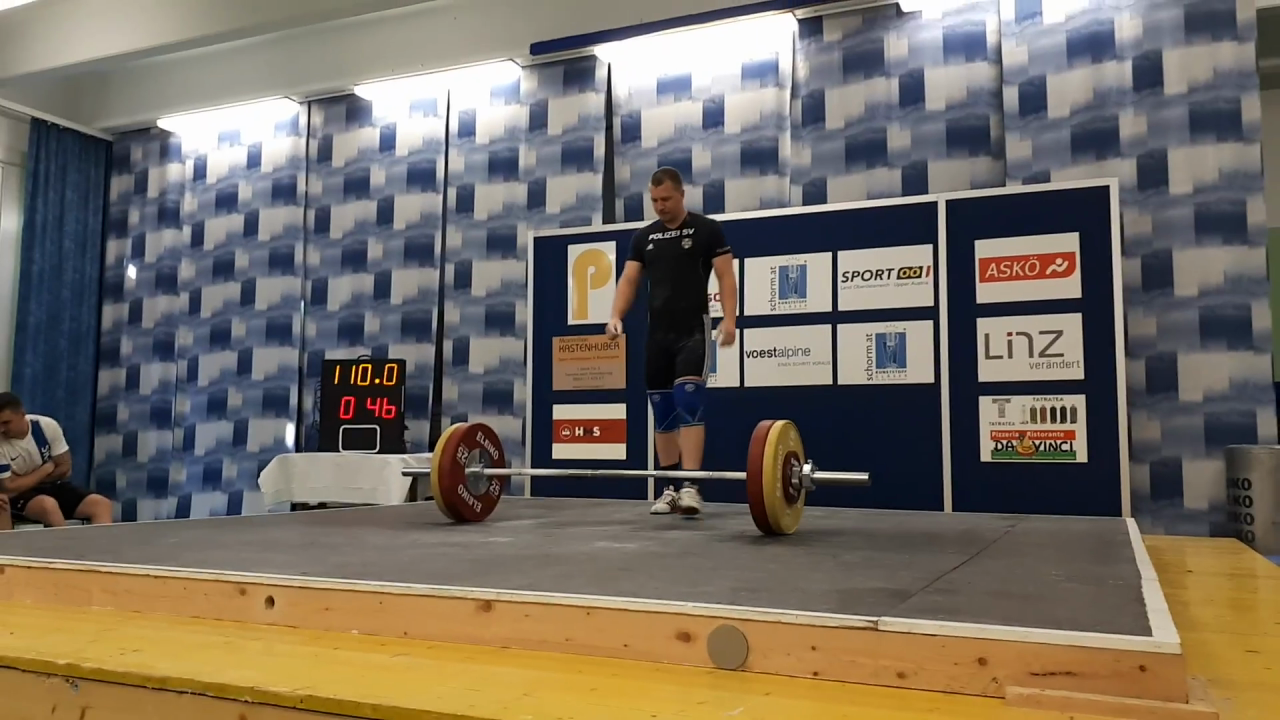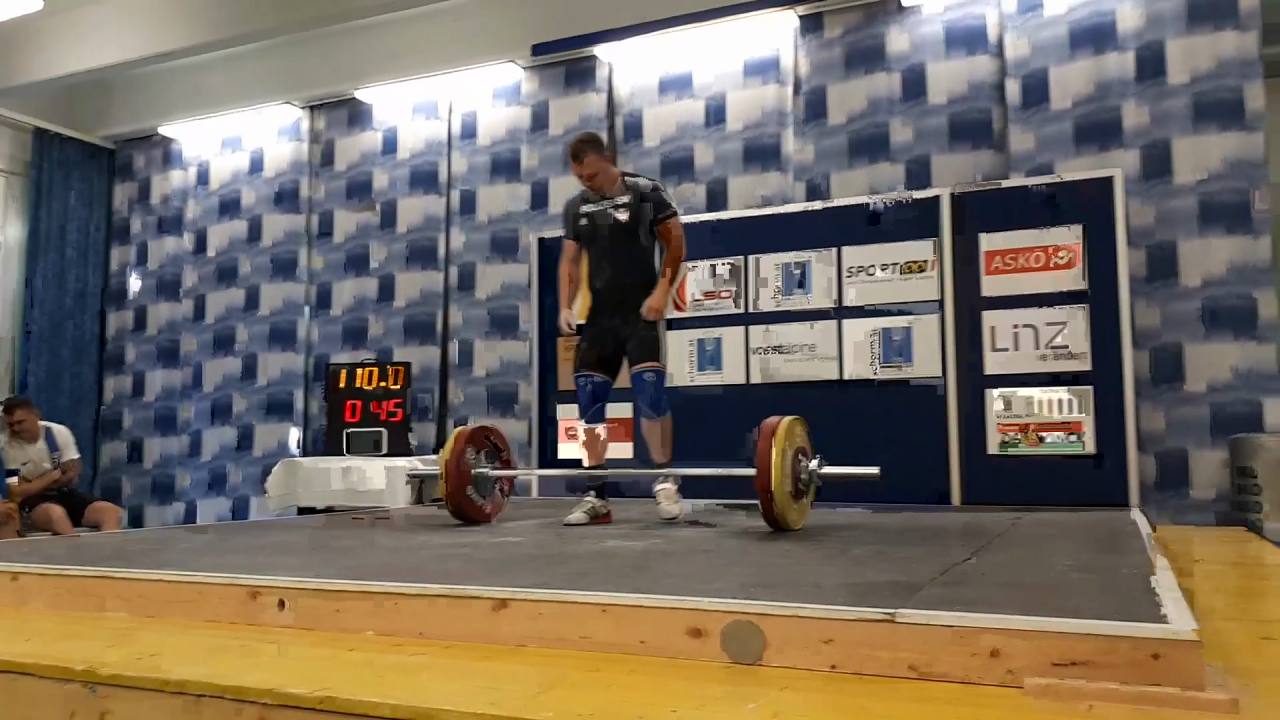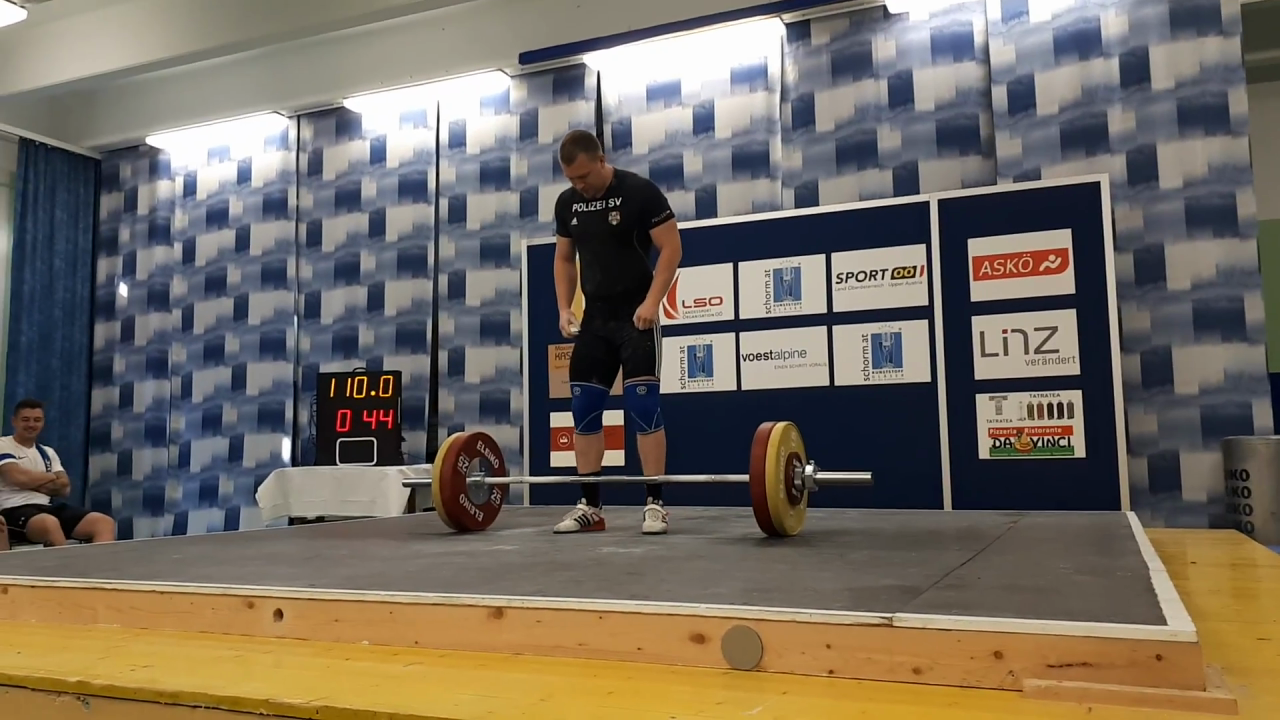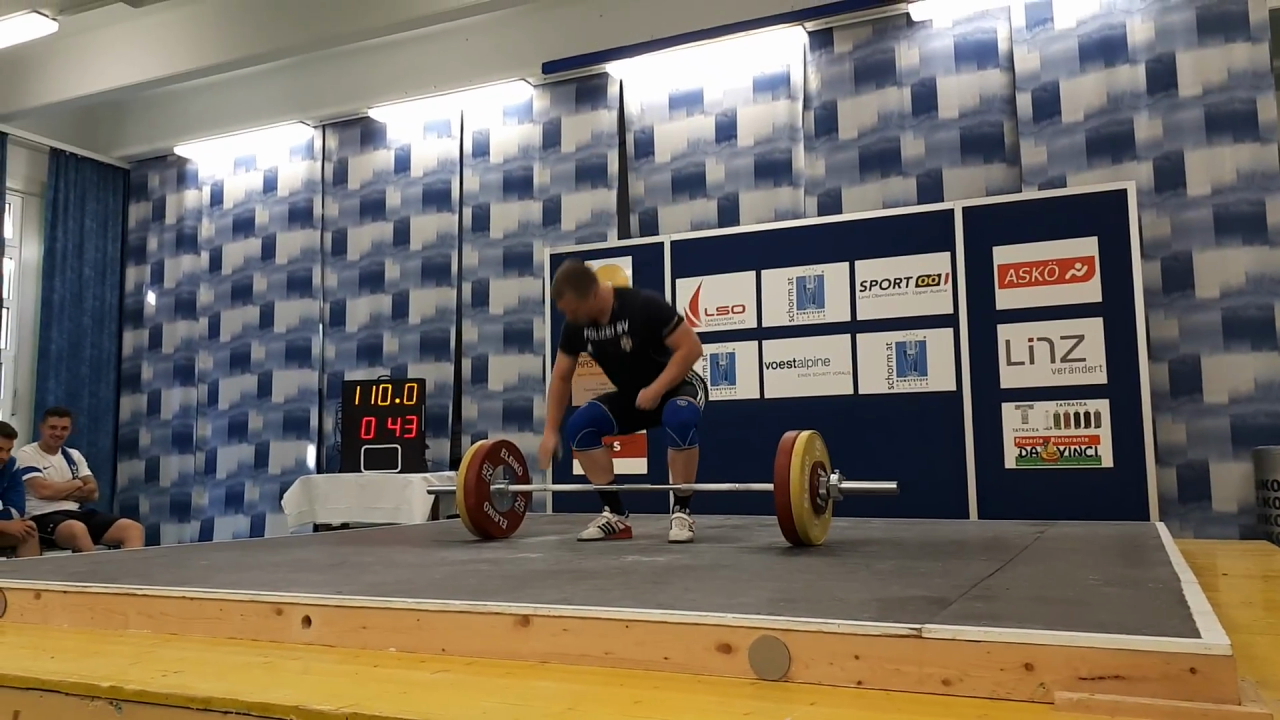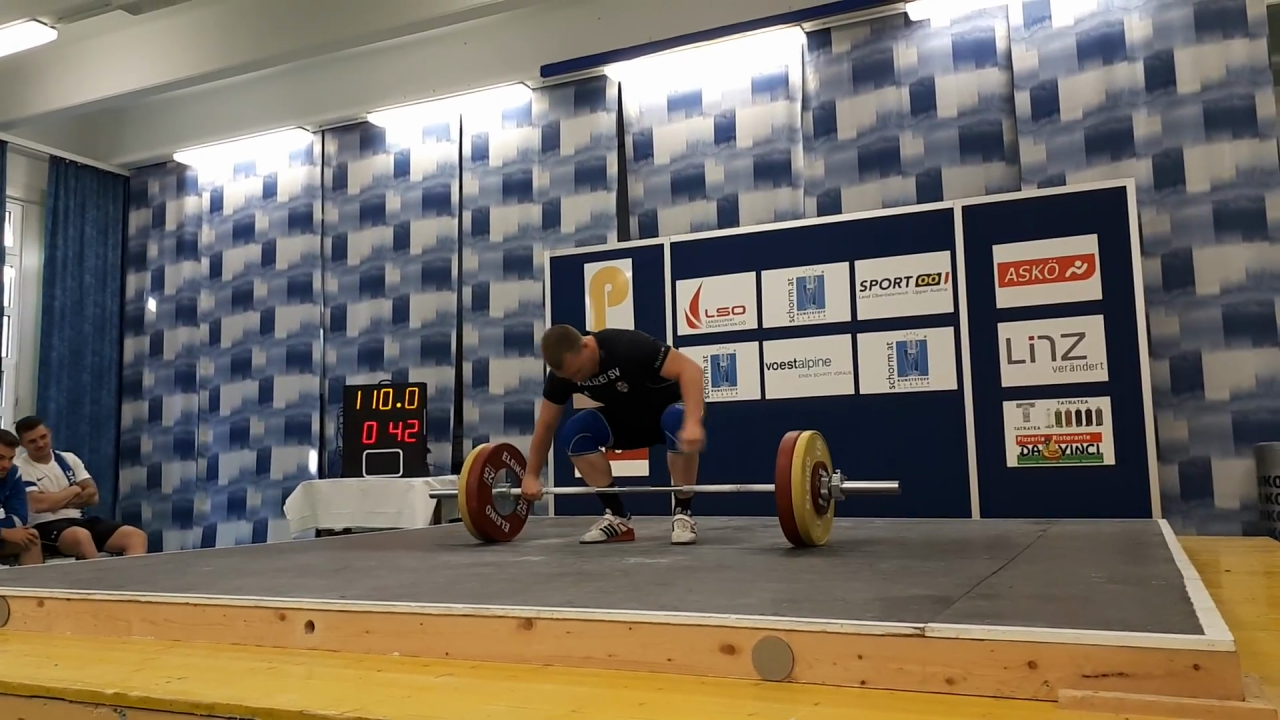
dt=1s
person 1, frame 1
left shoulder: (707, 229)
right shoulder: (644, 237)
left elbow: (727, 276)
right elbow: (628, 280)
left wrist: (729, 318)
right wrist: (615, 316)
left hip: (693, 330)
right hip: (657, 332)
left knee: (688, 401)
right knee: (662, 410)
left ankle: (690, 487)
right ankle: (670, 489)
person 1, frame 2
left shoulder: (647, 193)
right shoulder: (575, 207)
left elbow: (674, 243)
right elbow: (569, 261)
left wrist: (662, 290)
right wrist: (565, 306)
left hip: (640, 312)
right hip: (600, 314)
left knee: (650, 392)
right knee: (588, 399)
left ankle: (664, 479)
right ankle: (596, 497)
person 1, frame 3
left shoulder: (640, 192)
right shoulder: (567, 203)
left elbow: (671, 249)
right elbow: (564, 258)
left wrist: (651, 302)
right wrist: (564, 308)
left hip: (635, 316)
right hip: (594, 319)
left knee: (642, 405)
right knee: (584, 409)
left ankle: (655, 504)
right ankle: (590, 505)
person 1, frame 4
left shoulder: (644, 306)
right shoulder: (576, 326)
left elbow: (691, 347)
right elbow: (561, 377)
left wrist: (656, 389)
right wrist: (550, 432)
left hip: (676, 388)
right hip: (630, 396)
left knee: (680, 418)
right knee: (579, 425)
left ankle: (682, 512)
right ankle: (615, 514)
person 1, frame 5
left shoulder: (627, 346)
right shoulder: (562, 375)
left elbow: (690, 369)
right elbow: (546, 425)
left wrist: (693, 423)
right wrist: (532, 476)
left hip: (673, 404)
right hip: (627, 418)
left knee: (679, 426)
right knee: (575, 432)
left ankle: (683, 514)
right ankle: (617, 517)
